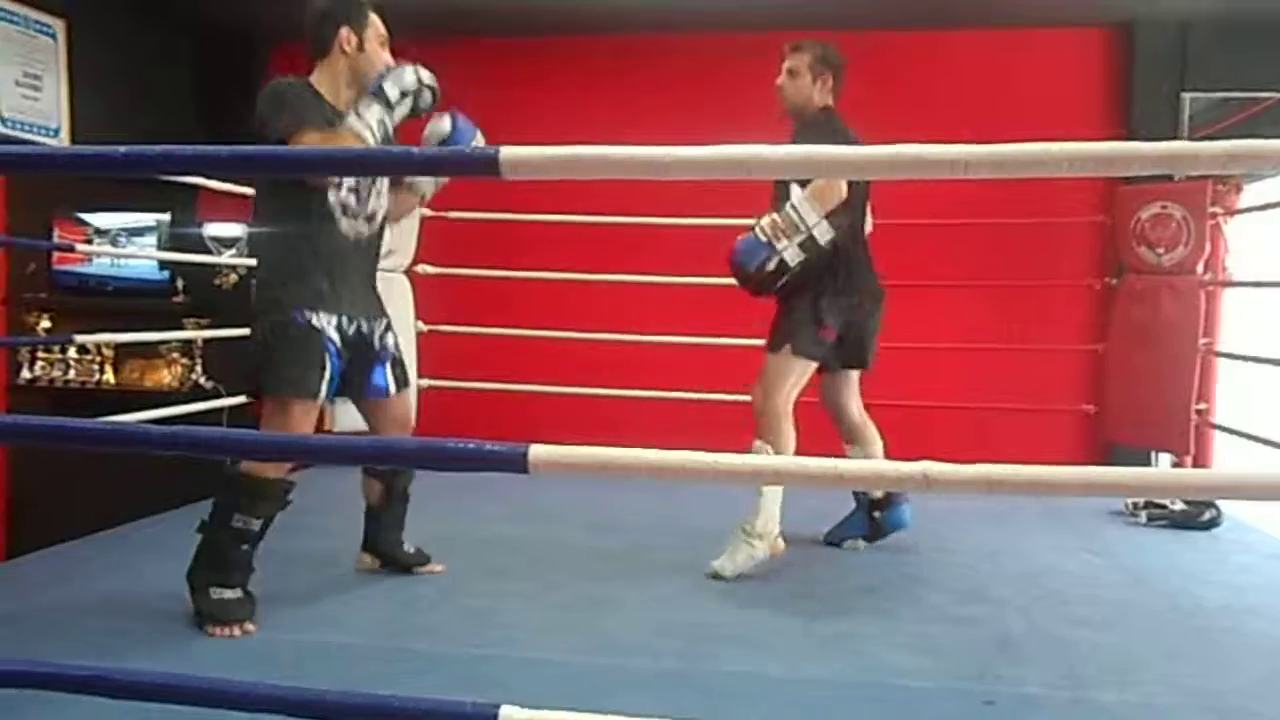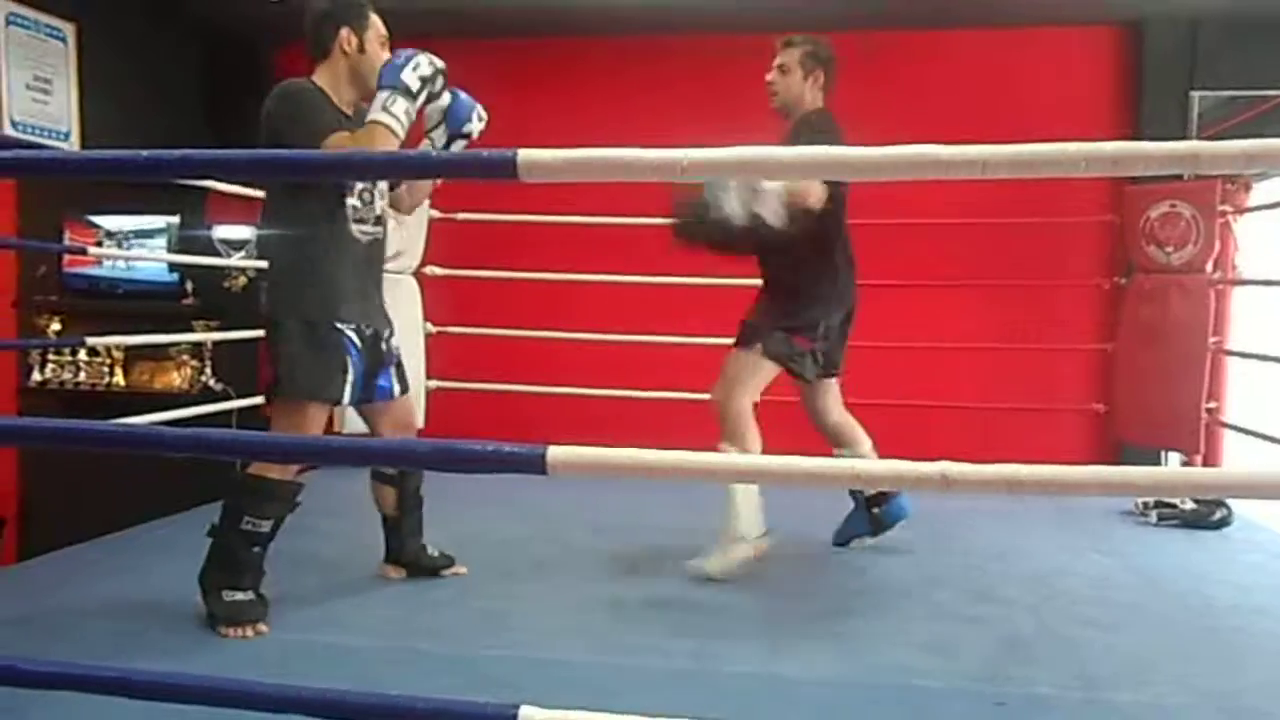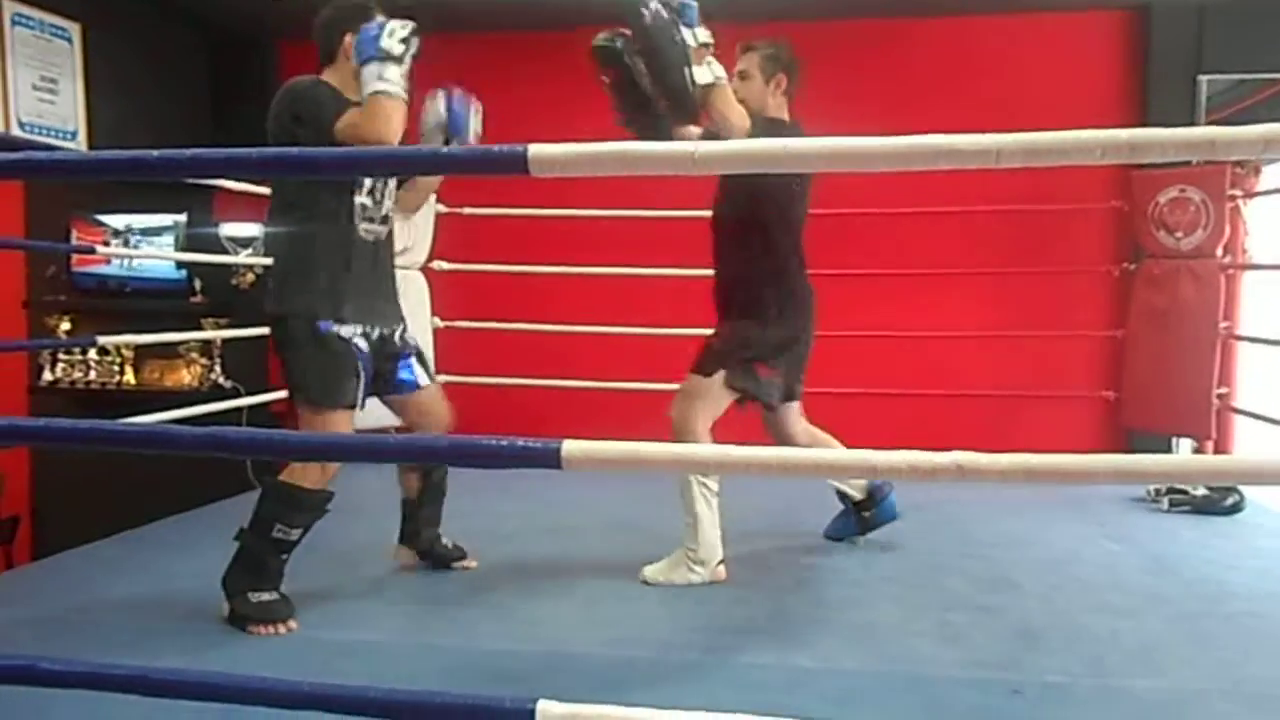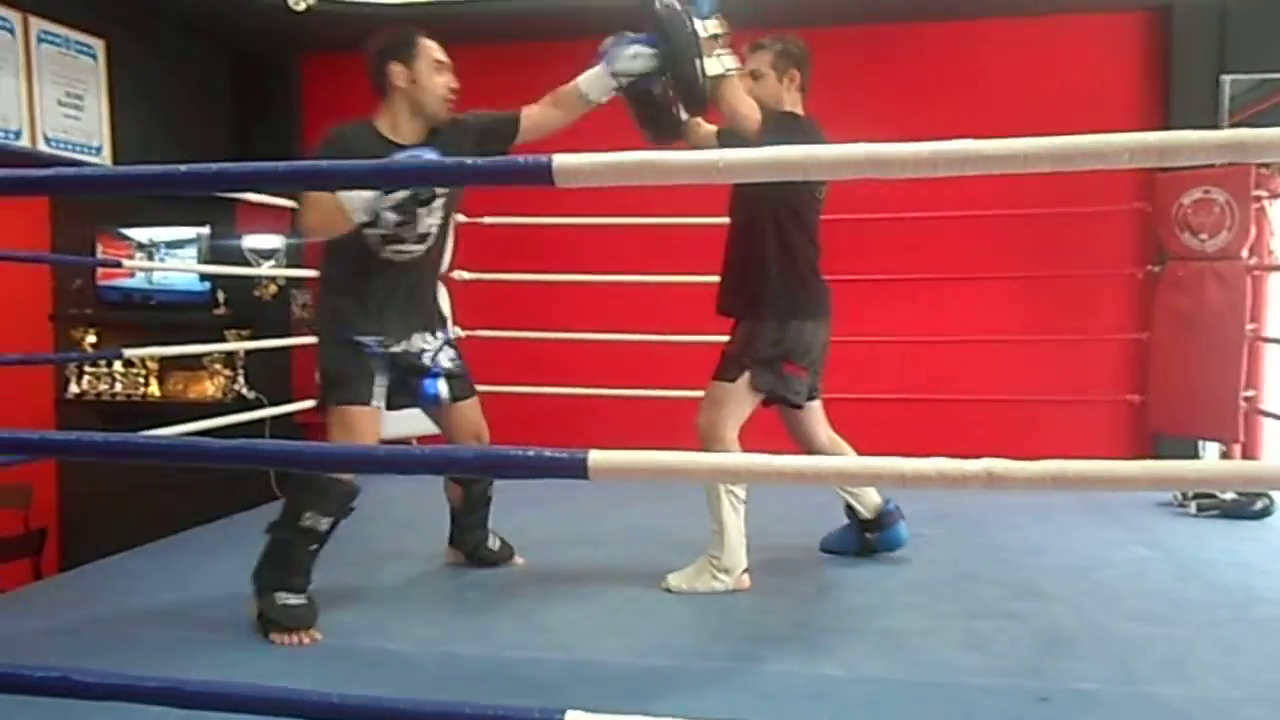
dt=0.3s
person 1, frame 1
left shoulder: (363, 115)
right shoulder: (287, 97)
left elbow: (390, 203)
right wrist: (386, 104)
left hip: (360, 306)
right hip: (300, 307)
left knee: (398, 429)
right knee: (284, 444)
left ankle: (382, 542)
right ankle: (216, 578)
person 1, frame 2
left shoulder: (362, 116)
right shoulder: (296, 100)
left elbow: (399, 199)
left wrist: (446, 140)
right wrist: (401, 94)
left hip: (364, 308)
right hip: (313, 311)
left knee: (399, 432)
right knee: (293, 446)
left ankle: (406, 550)
right ankle: (228, 580)
person 1, frame 3
left shoulder: (364, 110)
right shoulder: (307, 97)
left elbow: (406, 191)
right elbow: (385, 135)
left wrist: (444, 131)
right wrist: (384, 62)
left hip: (376, 307)
right hip: (319, 314)
left knee: (436, 421)
right knee: (323, 458)
left ankle: (422, 536)
right ankle: (249, 583)
person 1, frame 4
left shoulder: (458, 137)
right shoulder: (346, 145)
left elbow: (547, 113)
right elbow: (313, 226)
left wrist: (609, 72)
right wrist: (380, 190)
left hip: (422, 326)
right hip: (357, 328)
left knee: (470, 438)
right knee: (351, 452)
left ankle: (469, 538)
right ankle: (280, 585)
person 2, frame 1
left shoulder: (820, 130)
right shoulder: (837, 137)
left elbow: (831, 189)
left wrist: (773, 230)
right wrist: (782, 234)
left hip: (829, 288)
right hip: (847, 285)
left knee: (772, 397)
right knee: (843, 402)
left ankle: (761, 534)
right ankle: (882, 503)
person 2, frame 2
left shoulder: (817, 131)
right shoulder: (809, 135)
left elbow: (808, 194)
right elbow: (782, 213)
left wrist: (738, 198)
right wrist: (735, 202)
left hip: (808, 293)
right hip: (821, 291)
left knee: (732, 396)
right knee: (824, 407)
left ankle: (744, 531)
right ankle: (880, 499)
person 2, frame 3
left shoulder: (779, 142)
right shoulder: (760, 141)
left elbow: (729, 126)
right elbow: (679, 135)
left wrist: (696, 54)
right wrist: (641, 79)
left hip: (766, 315)
right hip: (769, 311)
left knee: (688, 418)
right knee: (790, 427)
left ankle: (703, 558)
right ankle: (870, 496)
person 2, frame 4
left shoulder: (797, 137)
right shoulder: (773, 139)
left elbow: (739, 117)
right elbow: (699, 137)
left wrist: (710, 50)
left hip: (782, 314)
right hip: (786, 310)
left knee: (716, 423)
right knee: (808, 428)
left ankle: (727, 564)
right ankle: (879, 519)
